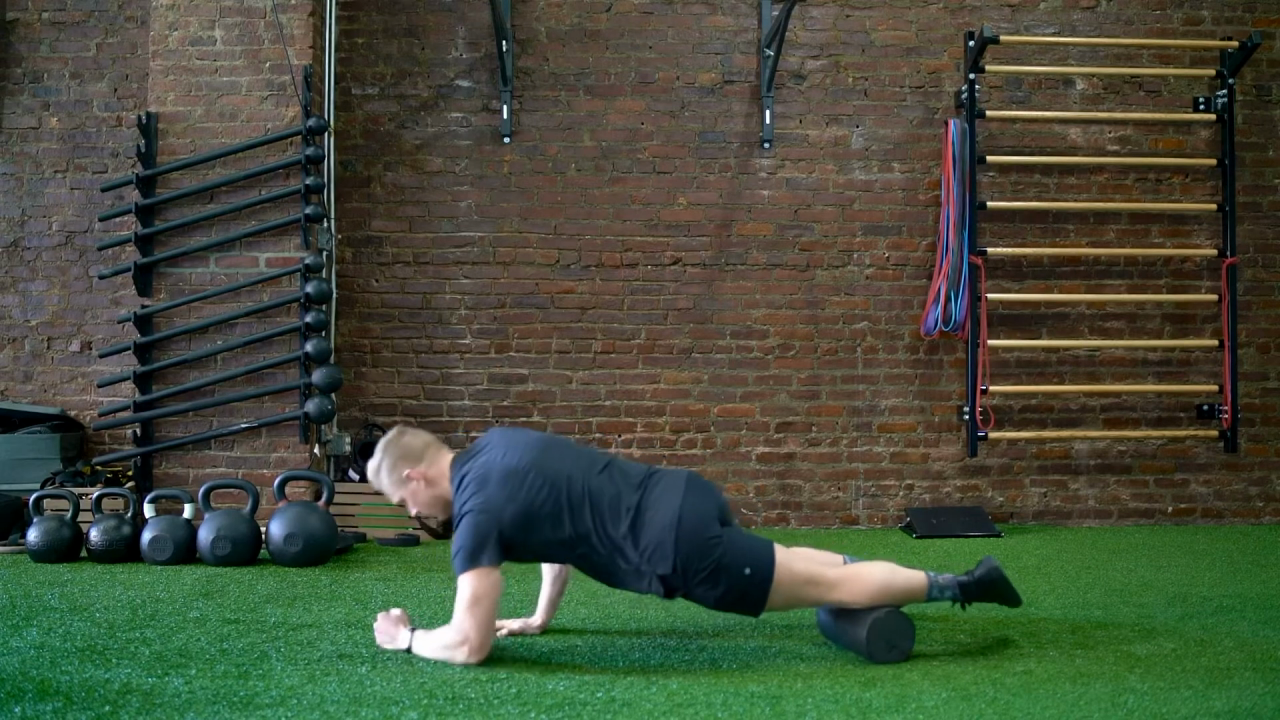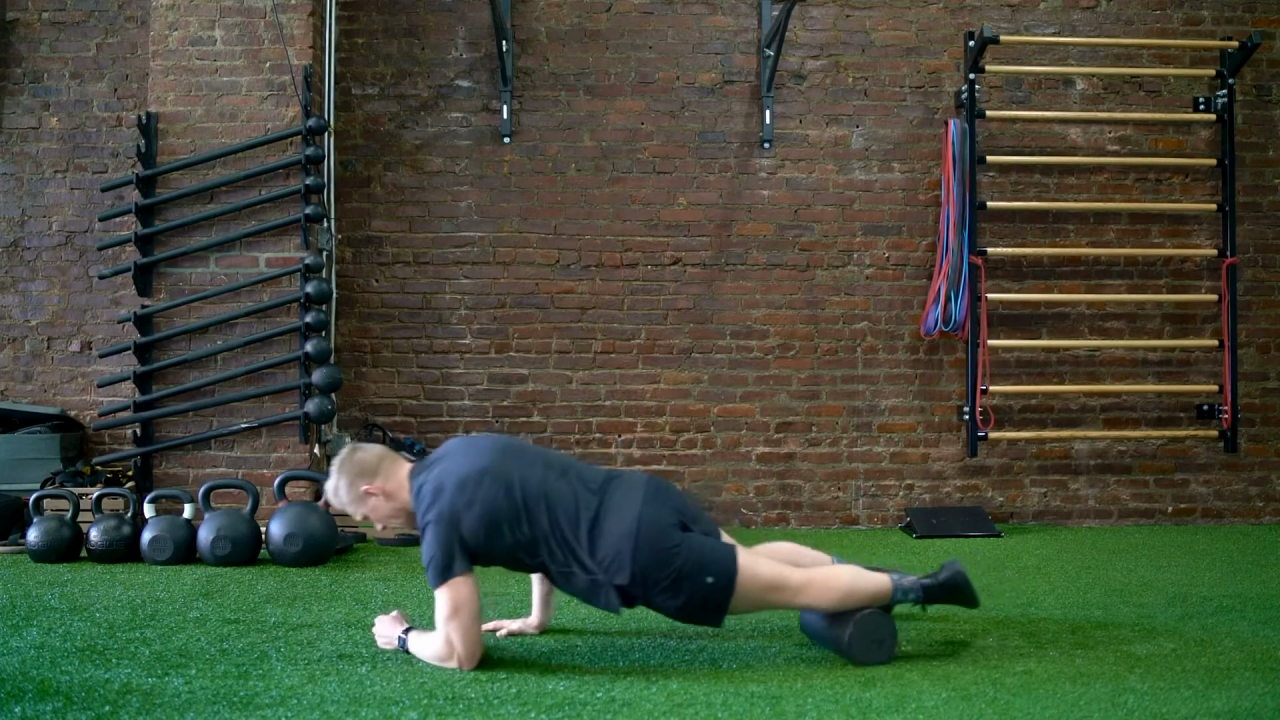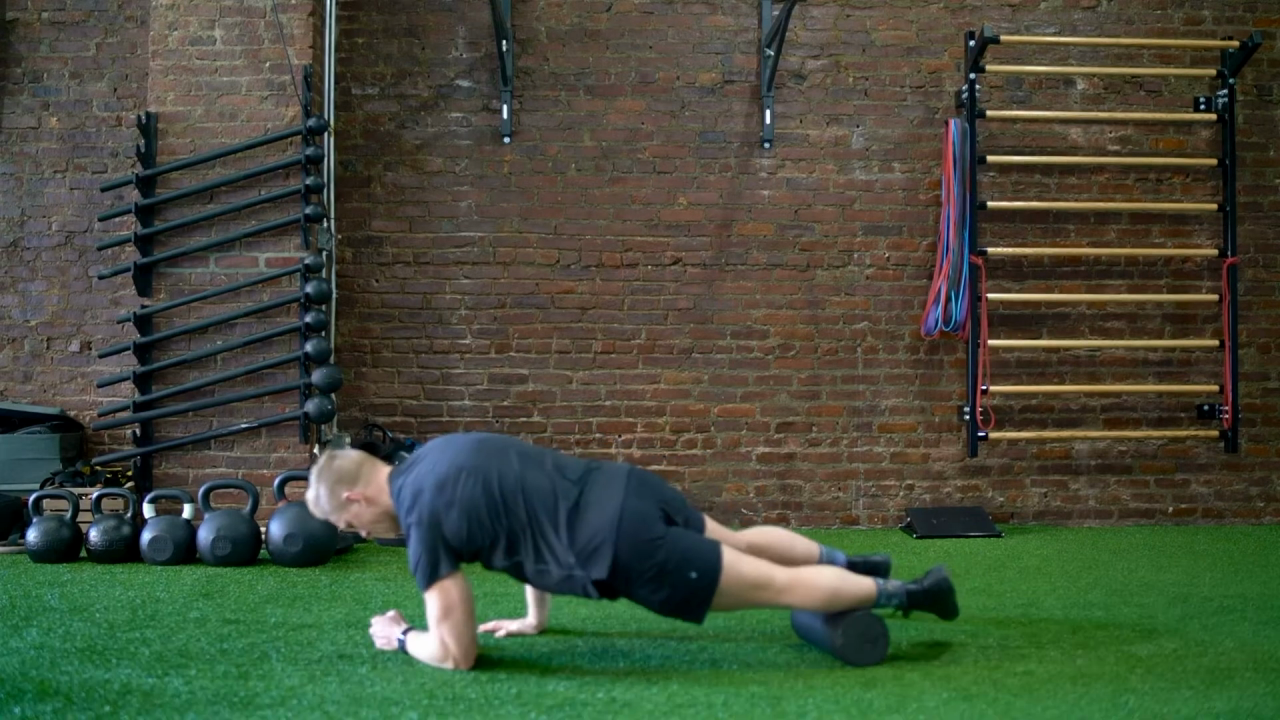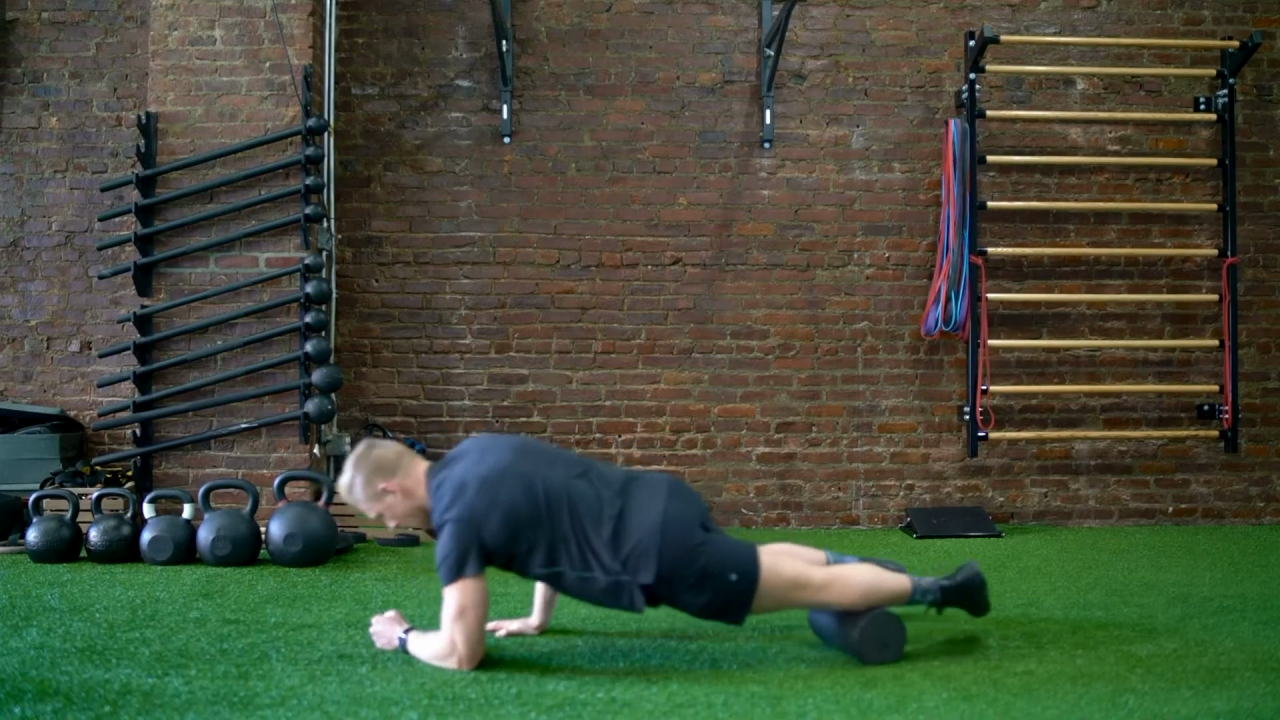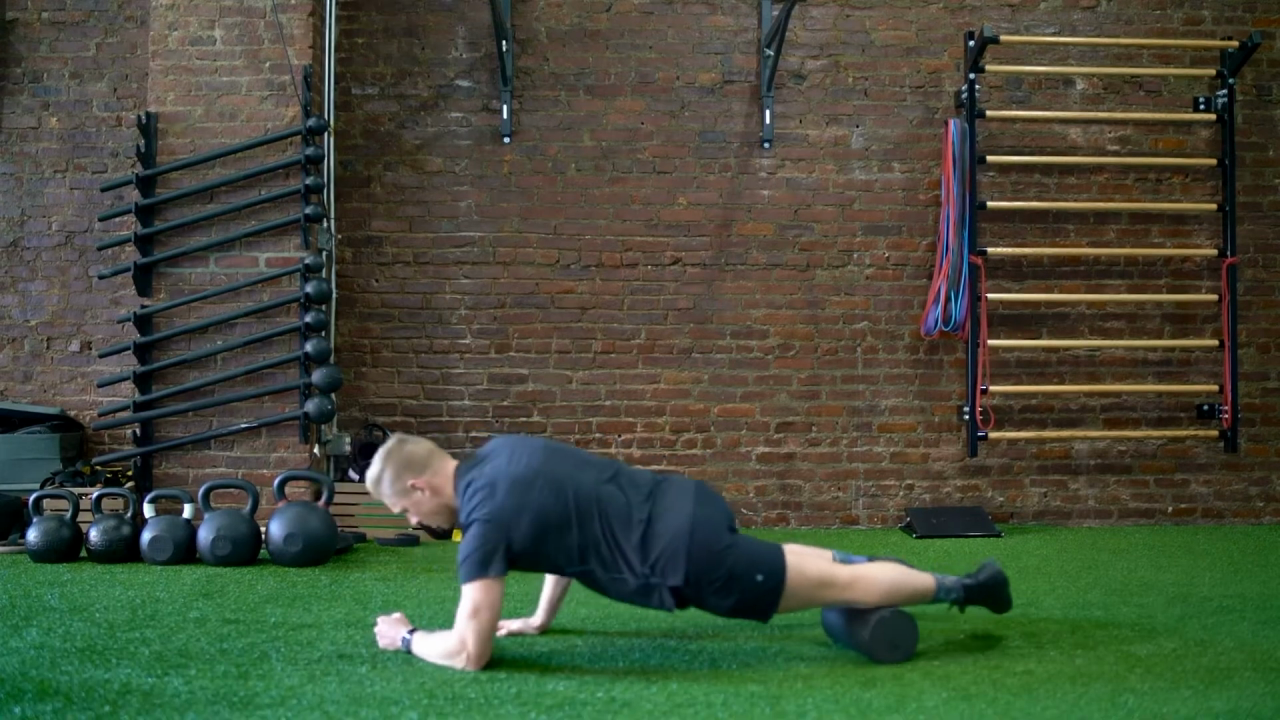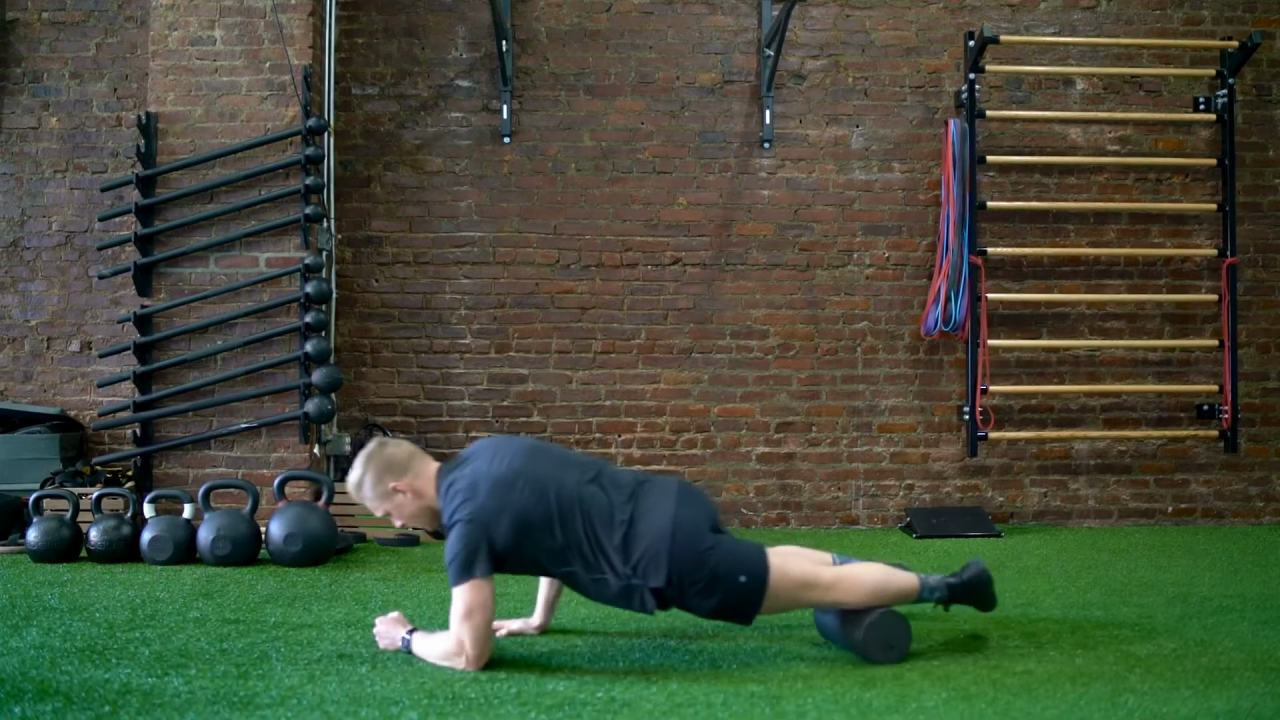
dt=0.3s
person 1, frame 1
left shoulder: (477, 509)
right shoulder: (496, 445)
left elbow: (469, 646)
left wrist: (403, 638)
right wrist: (541, 617)
left hip: (677, 544)
right hip: (680, 495)
left knee: (827, 587)
right knee: (775, 556)
left ankle: (960, 583)
right ankle: (872, 569)
person 1, frame 2
left shoulder: (440, 516)
right shoulder: (461, 452)
left elbow: (460, 653)
left wrist: (402, 635)
right wrist: (539, 617)
left hip: (640, 553)
right hip: (647, 498)
left knee: (791, 589)
right knee: (746, 555)
left ankle: (923, 586)
right ankle: (858, 573)
person 1, frame 3
left shoulder: (421, 519)
right shoulder: (438, 456)
left elbow: (457, 653)
left wrist: (401, 637)
right wrist: (535, 618)
left hip: (621, 542)
right hip: (626, 488)
left knee: (772, 587)
right knee: (732, 540)
left ankle: (906, 593)
right ankle: (849, 563)
person 1, frame 4
left shoulder: (457, 517)
right shoulder: (474, 454)
left elbow: (461, 654)
left wrist: (403, 637)
right wrist: (537, 618)
left hip: (657, 553)
right hip: (659, 499)
left knee: (806, 588)
right knee: (753, 557)
left ankle: (941, 589)
right ankle: (855, 564)
person 1, frame 5
left shoulder: (485, 517)
right shoulder: (500, 454)
left elbow: (468, 652)
left wrist: (406, 638)
right wrist: (539, 619)
left hip: (683, 554)
right hip: (681, 505)
left knee: (834, 591)
right knee: (769, 556)
left ankle: (966, 586)
right ankle: (856, 561)
person 1, frame 6
left shoulder: (468, 518)
right shoulder: (484, 454)
left elbow: (467, 653)
left wrist: (405, 638)
right wrist: (538, 618)
left hip: (666, 556)
right hip: (667, 504)
left knee: (816, 589)
right knee: (760, 558)
left ankle: (946, 586)
right ankle: (849, 564)
